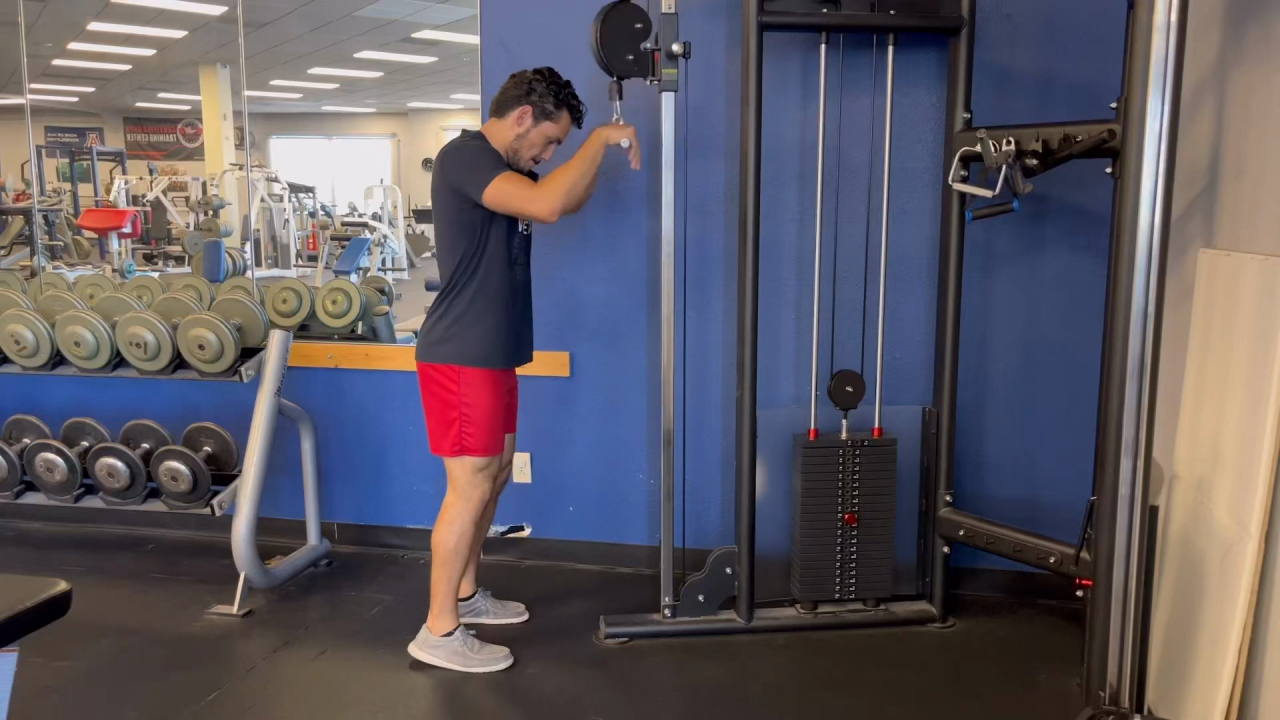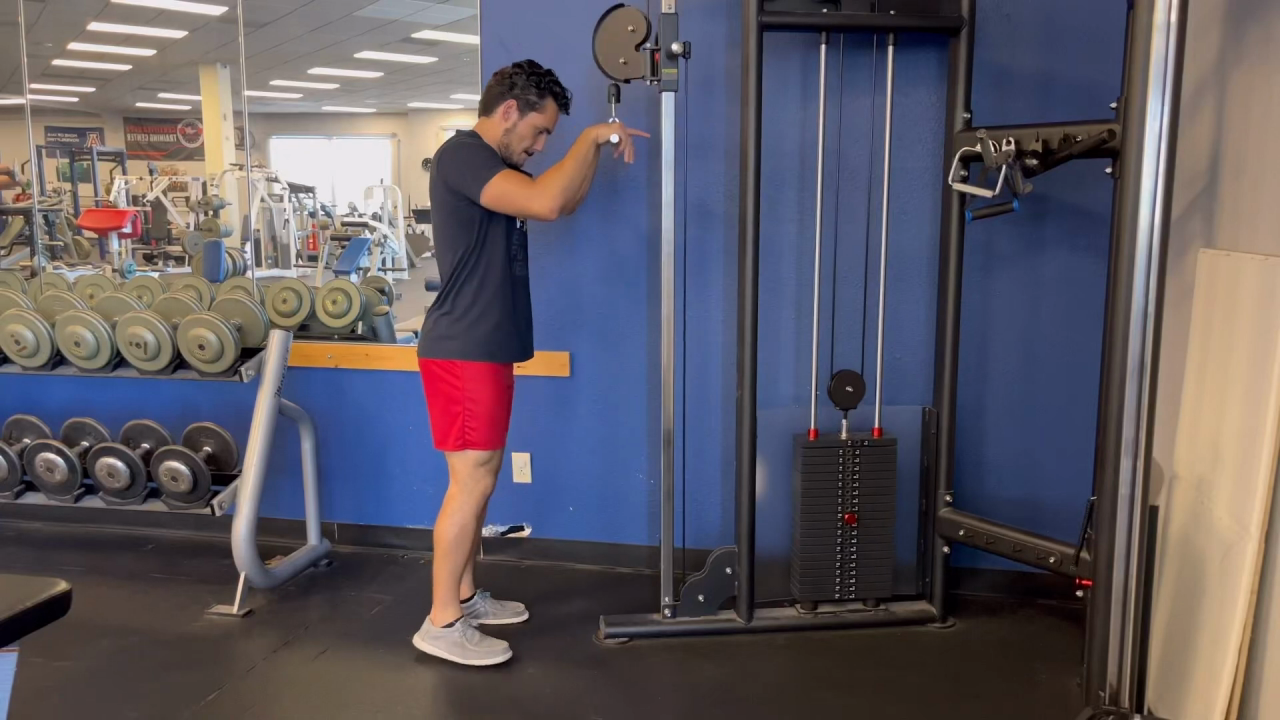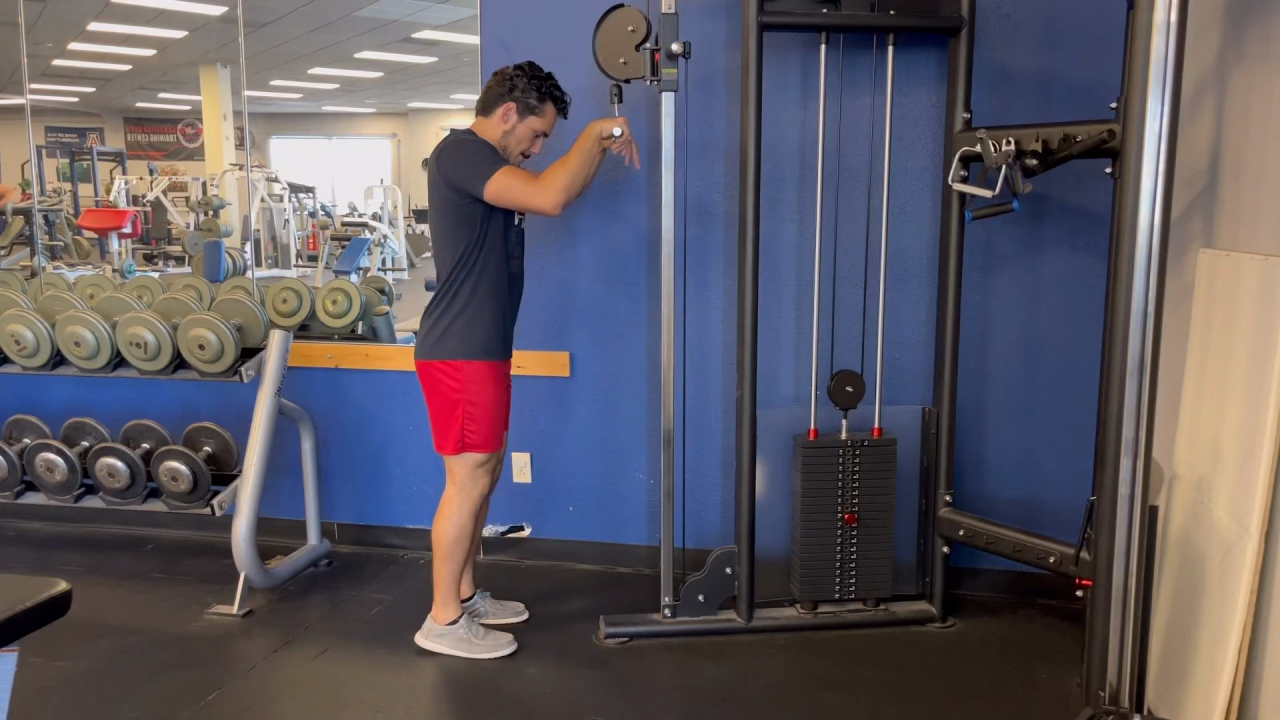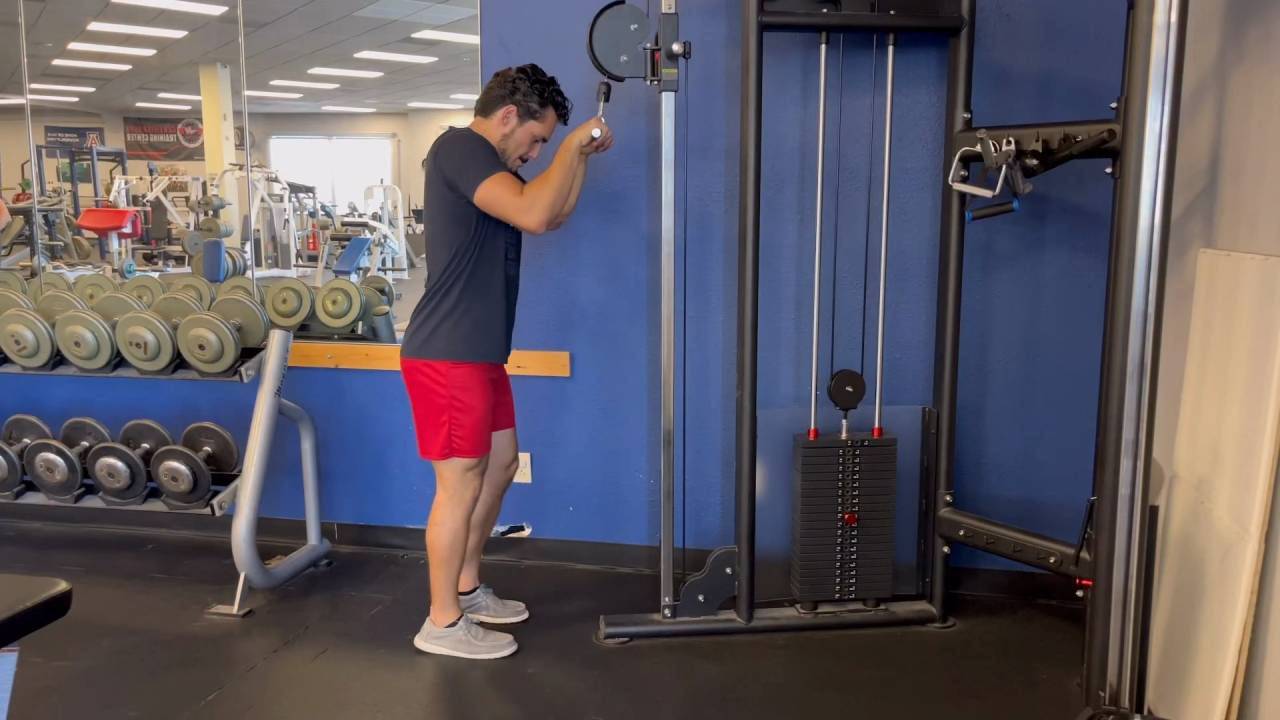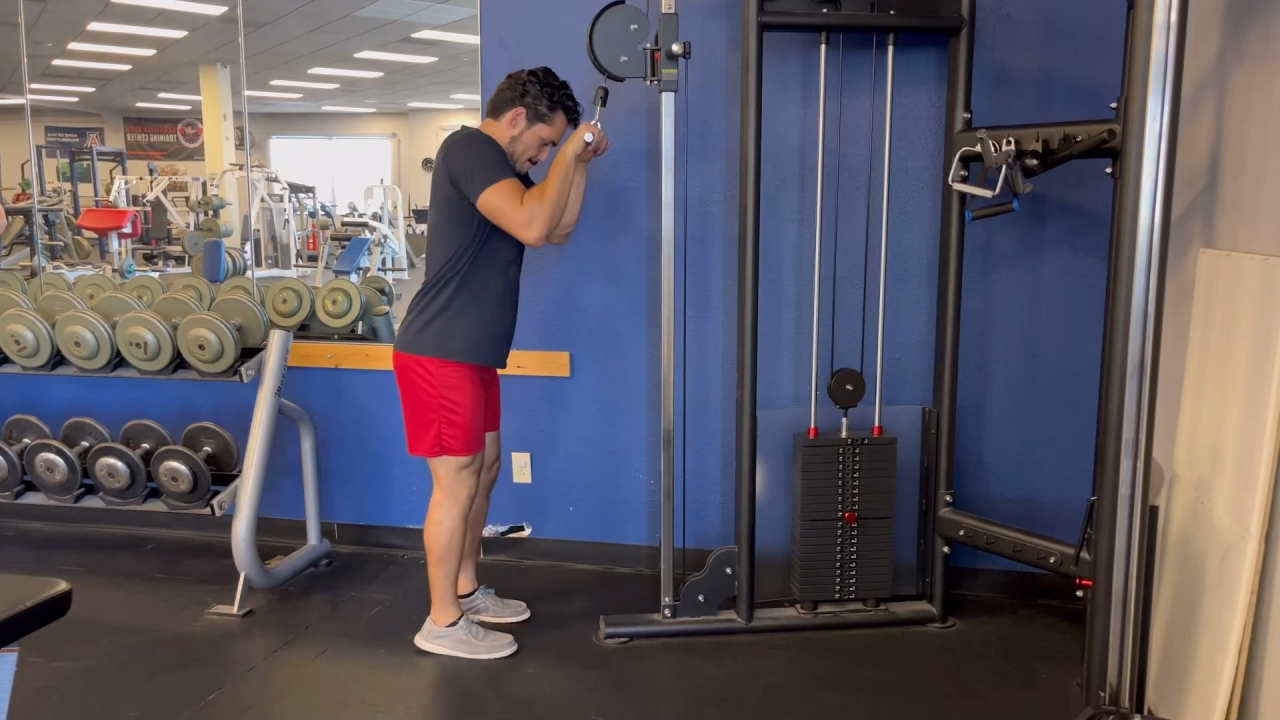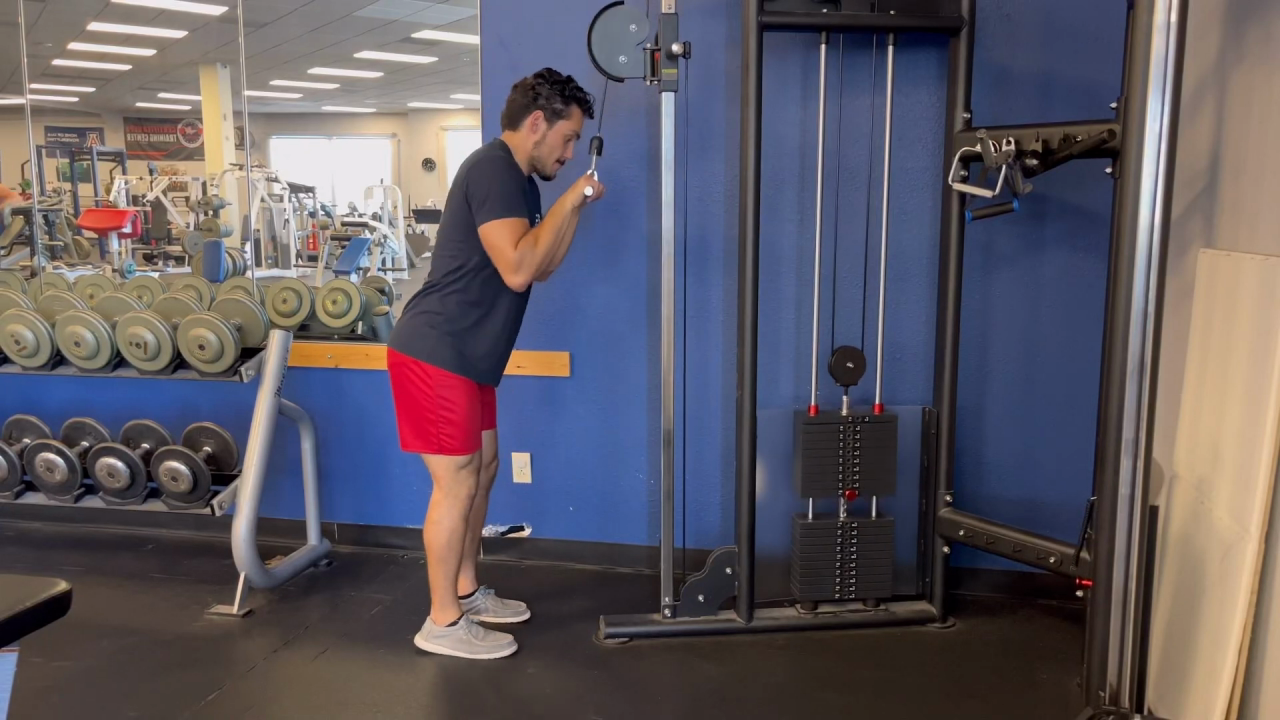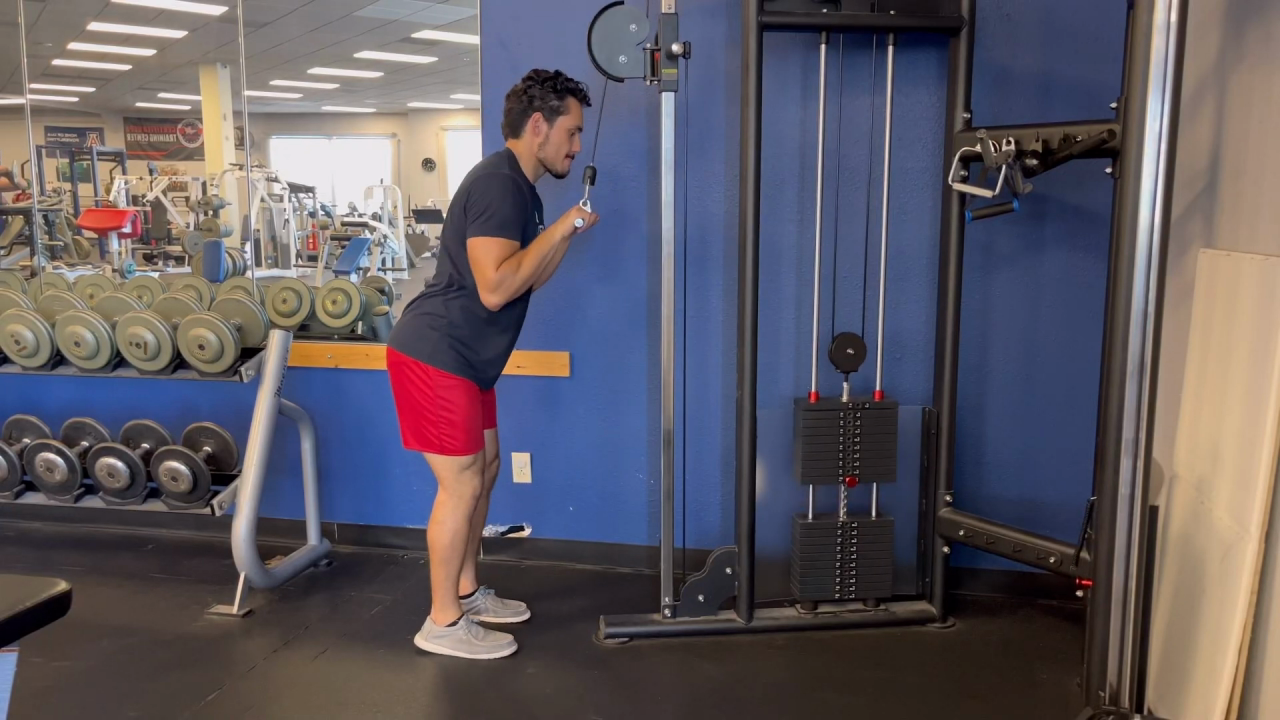
dt=0.3s
person 1, frame 1
left shoulder: (501, 167)
right shoulder: (465, 157)
left elbow: (568, 202)
right elbow: (548, 206)
left wrist: (602, 147)
right wrist: (599, 139)
left hip: (492, 351)
right hip: (461, 355)
left knee: (493, 475)
right knee: (469, 488)
left ankle: (465, 593)
right ankle: (439, 630)
person 1, frame 2
left shoulder: (496, 165)
right shoulder: (462, 156)
left elbow: (564, 203)
right elbow: (546, 202)
left wrist: (597, 146)
right wrist: (589, 138)
left hip: (488, 348)
right hip: (463, 352)
left knee: (482, 477)
right knee: (472, 482)
left ankle: (465, 595)
right ankle: (443, 622)
person 1, frame 3
left shoulder: (489, 162)
right shoulder: (461, 153)
left elbow: (558, 196)
right elbow: (550, 197)
left wrist: (600, 147)
right wrist: (594, 134)
left hip: (483, 348)
right hip: (460, 352)
left knee: (484, 476)
right knee: (468, 481)
left ankle: (465, 593)
right ankle: (444, 620)
person 1, frame 4
left shoulder: (488, 162)
right shoulder: (459, 148)
left elbow: (553, 214)
right elbow: (533, 214)
left wrist: (580, 154)
right wrist: (571, 142)
left hip: (478, 351)
right hip: (448, 355)
left knee: (499, 464)
right knee: (460, 483)
left ankle: (467, 588)
right ankle: (443, 622)
person 1, frame 5
left shoulder: (500, 165)
right shoulder: (469, 149)
left elbow: (556, 230)
right elbow: (532, 227)
left wrist: (579, 159)
right wrist: (568, 152)
left hip: (471, 349)
right hip: (439, 351)
left knee: (483, 469)
right knee: (456, 483)
left ankle: (466, 590)
right ankle: (443, 622)
person 1, frame 6
left shoulder: (516, 178)
right shoulder: (493, 169)
left elbow: (542, 267)
right elbow: (517, 272)
left wrist: (575, 203)
right wrist: (569, 200)
left hip: (465, 353)
right hip: (434, 353)
left knee: (482, 469)
right knee: (456, 484)
left ankle: (466, 591)
right ankle: (443, 622)
person 1, frame 7
left shoulder: (520, 187)
right shoulder: (497, 183)
left elbow: (528, 281)
right elbow: (495, 290)
left wrist: (569, 231)
right wrist: (558, 227)
left hip: (464, 356)
right hip: (434, 356)
left knee: (484, 470)
right knee: (462, 484)
left ankle: (467, 592)
right ankle: (443, 623)
